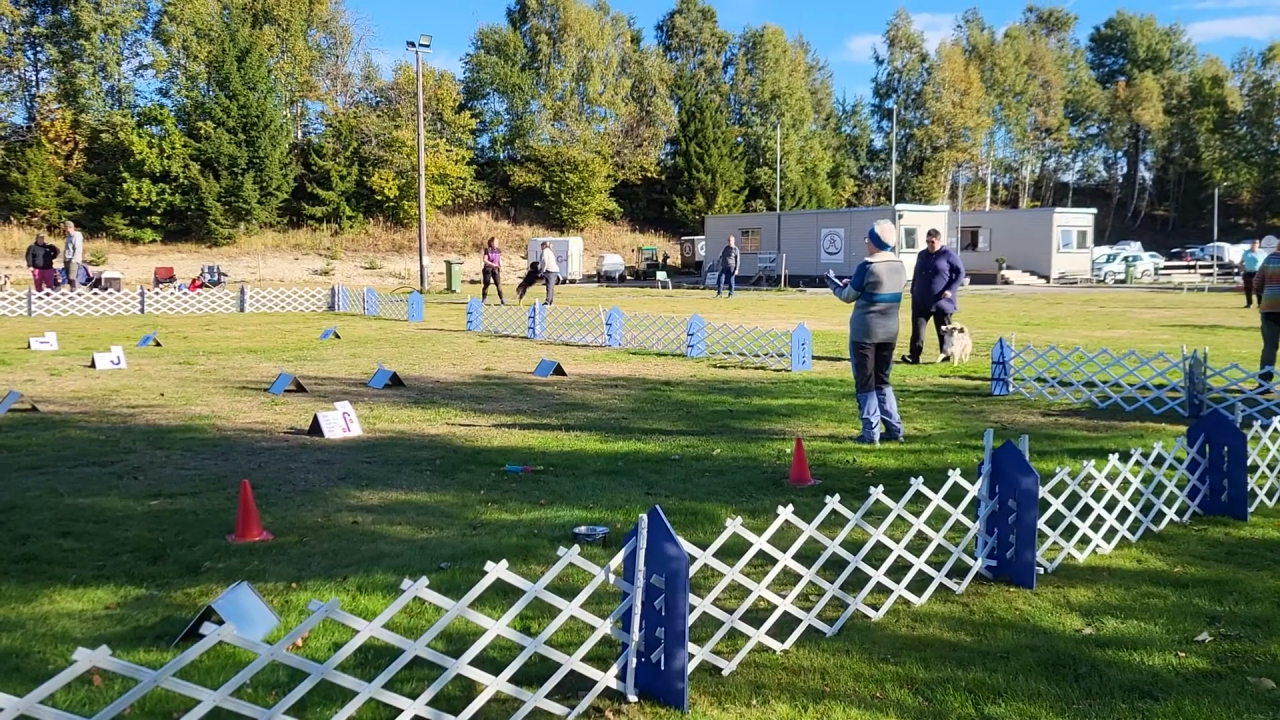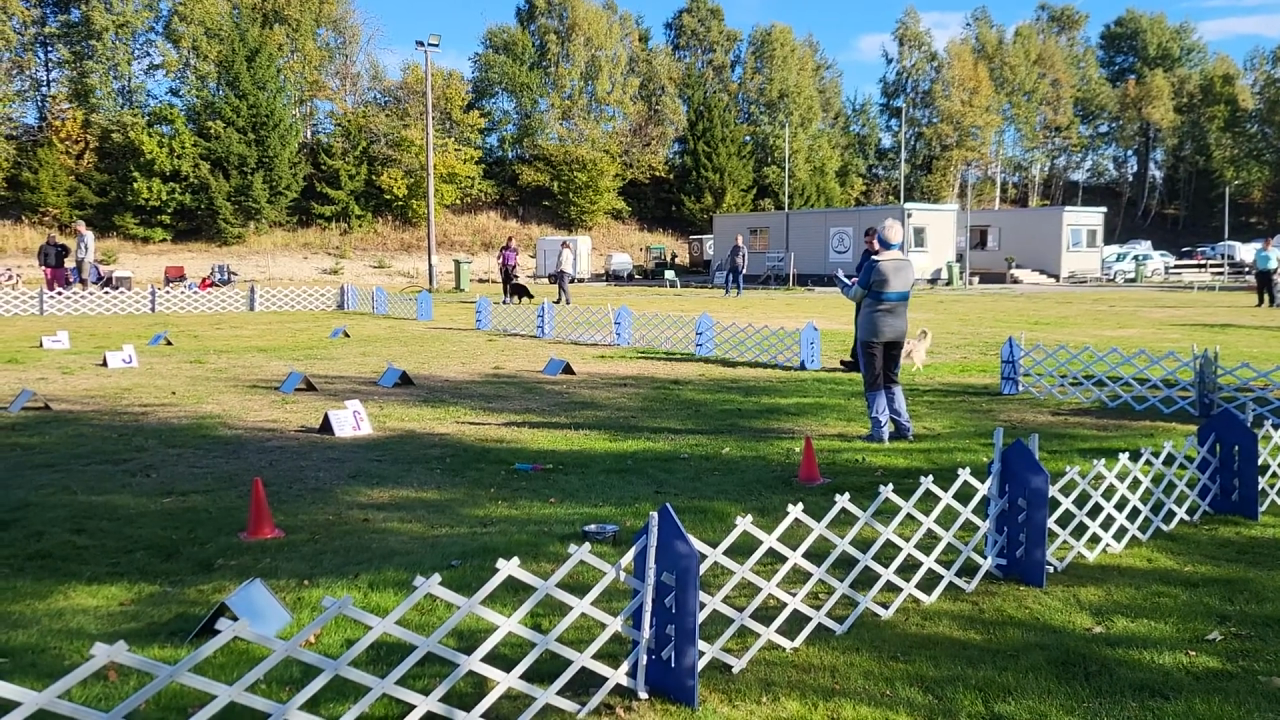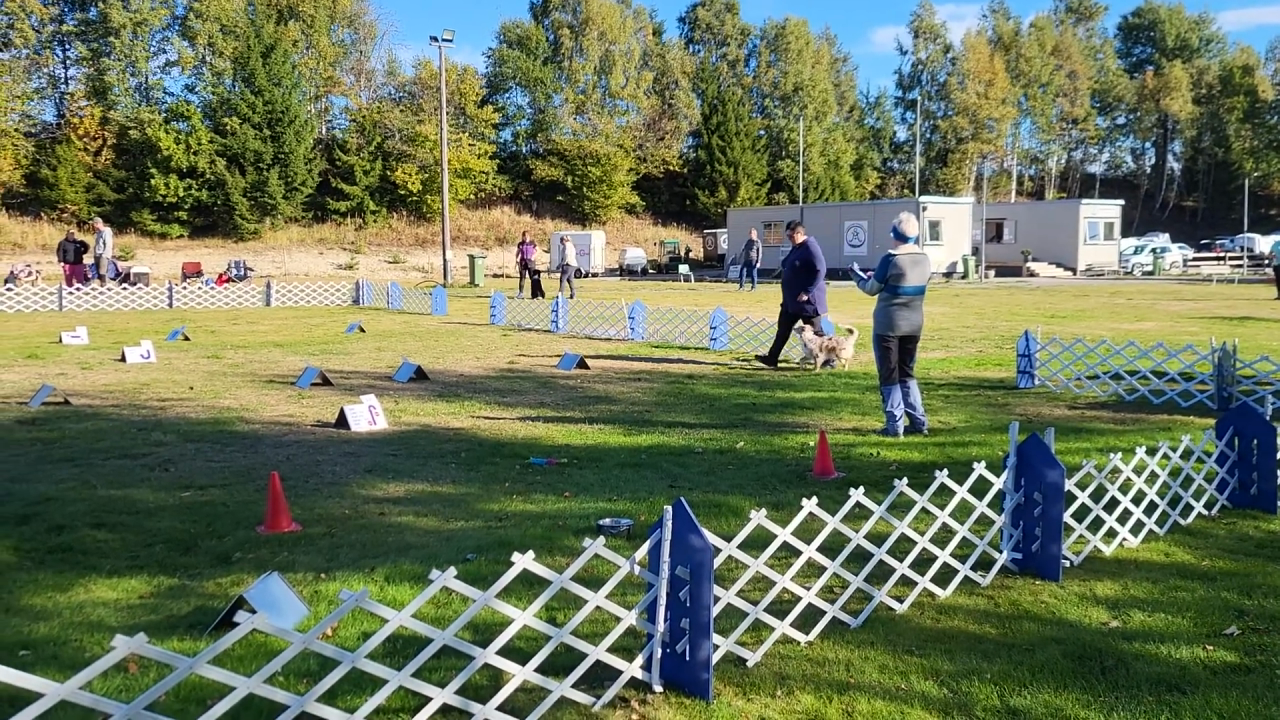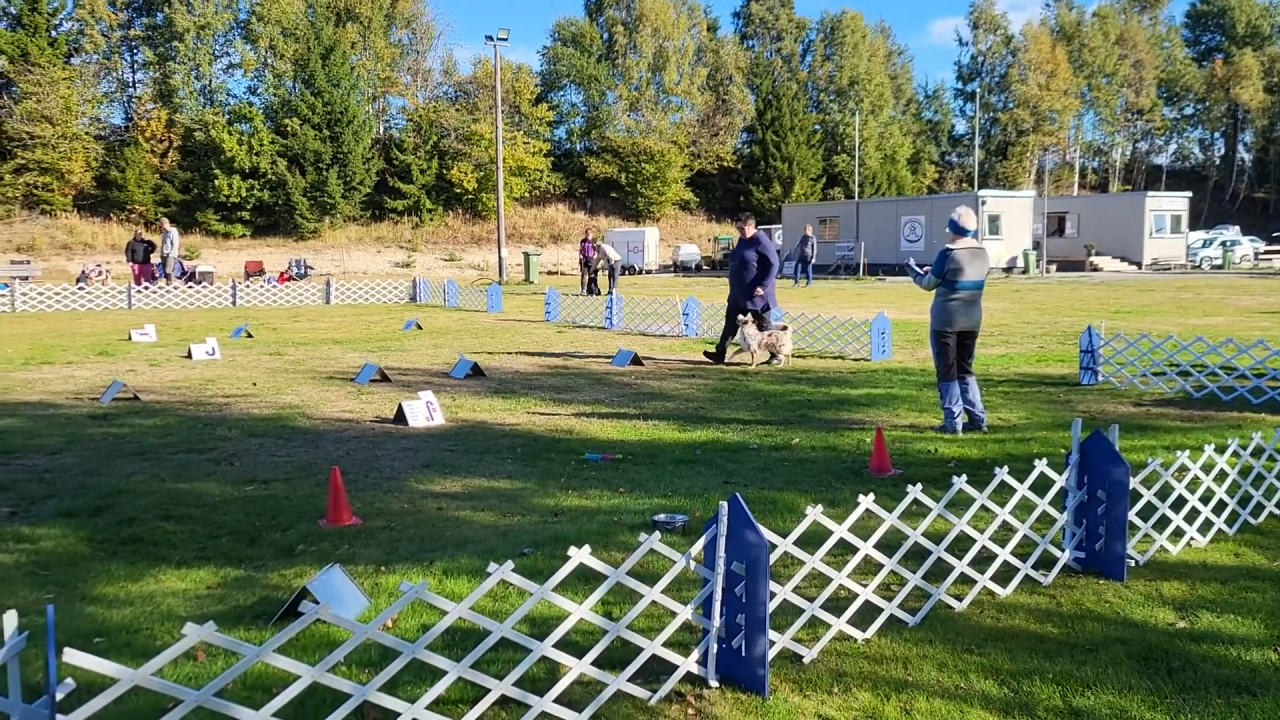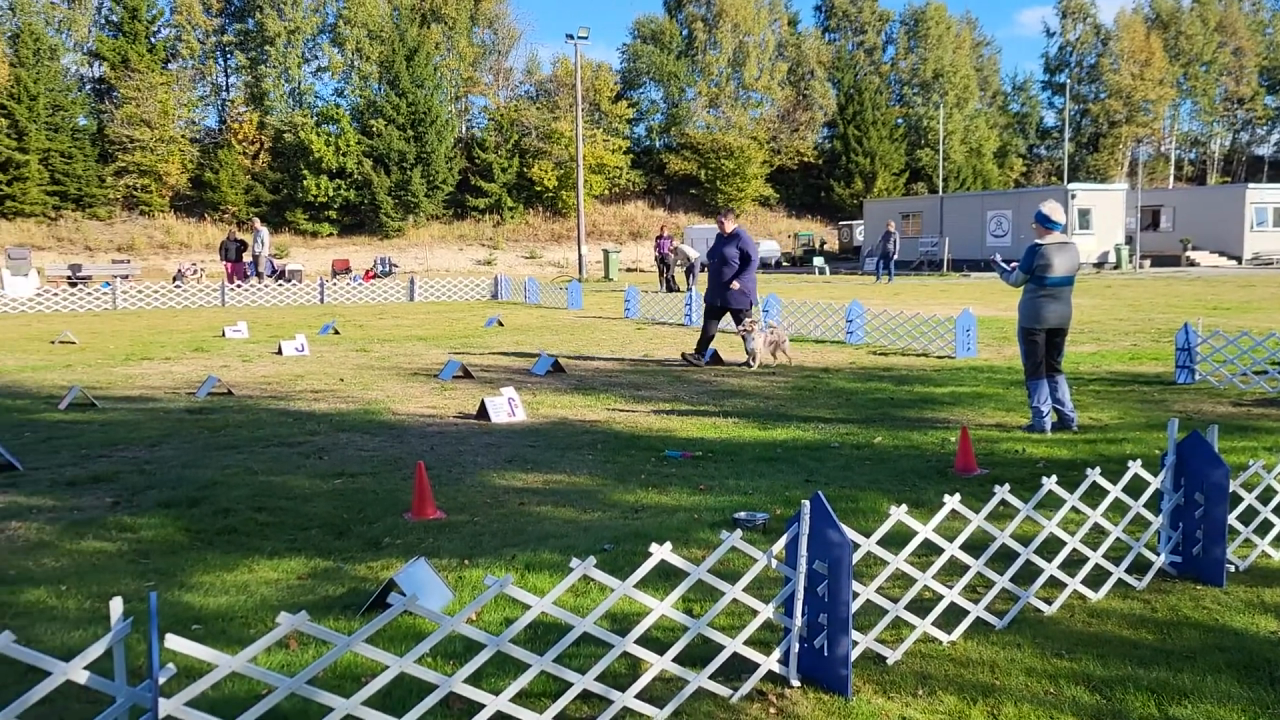
dt=1s
person 1, frame 1
left shoulder: (867, 267)
right shoulder: (899, 267)
left elbow: (848, 297)
left wrist: (833, 283)
right wrist: (852, 284)
left hip: (865, 331)
right hip: (890, 331)
left knee: (865, 383)
right knee: (882, 381)
left ankle: (871, 433)
right ankle: (895, 429)
person 1, frame 2
left shoulder: (874, 265)
right shoulder: (907, 266)
left elbow: (856, 296)
left wrist: (843, 282)
left hip: (872, 330)
right hip: (898, 330)
left knee: (874, 382)
right knee: (891, 379)
left ankle: (880, 432)
right ankle: (904, 428)
person 1, frame 3
left shoulder: (891, 259)
right shoulder: (924, 260)
left elbow: (872, 289)
left wrist: (858, 275)
right wrist: (877, 277)
left hip: (888, 324)
right hip: (913, 324)
left knee: (889, 376)
right knee: (907, 374)
left ankle: (894, 425)
right ankle: (918, 422)
person 1, frame 4
left shoulder: (948, 254)
right shoulder: (983, 254)
left elbow: (929, 284)
left wrist: (914, 270)
right wrist: (933, 272)
left hip: (945, 320)
right hip: (972, 320)
left knee: (947, 372)
right knee: (965, 370)
left ankle: (953, 423)
right ankle: (978, 419)
person 1, frame 5
left shoulder: (1037, 249)
right shoulder: (1073, 250)
left elbow: (1017, 281)
left wrist: (1000, 266)
right wrist: (1021, 268)
left hip: (1034, 317)
right hip: (1061, 318)
left knee: (1035, 370)
right knee: (1054, 368)
left ankle: (1041, 422)
right ankle: (1068, 418)
